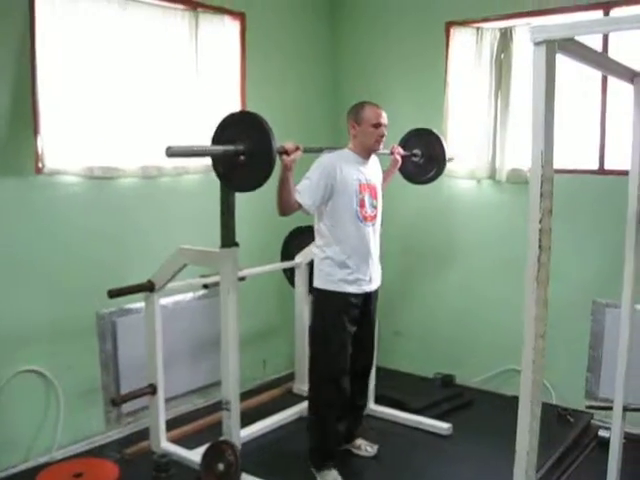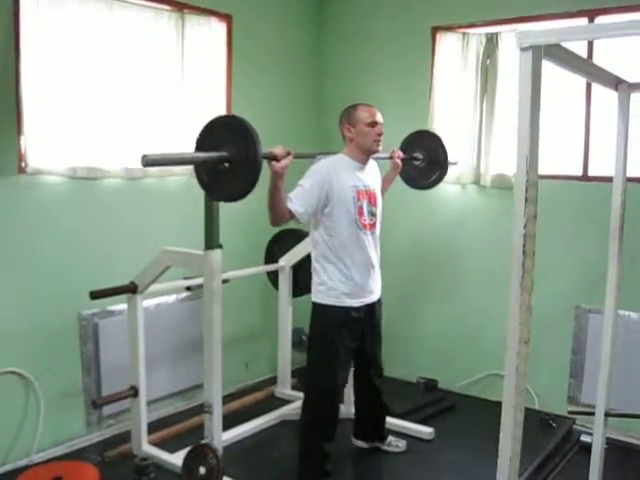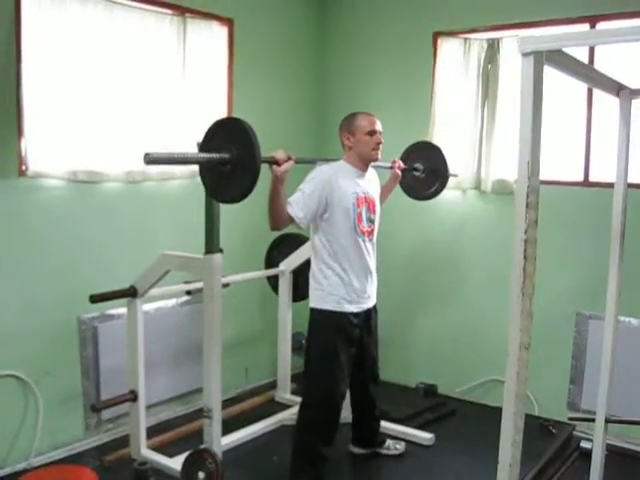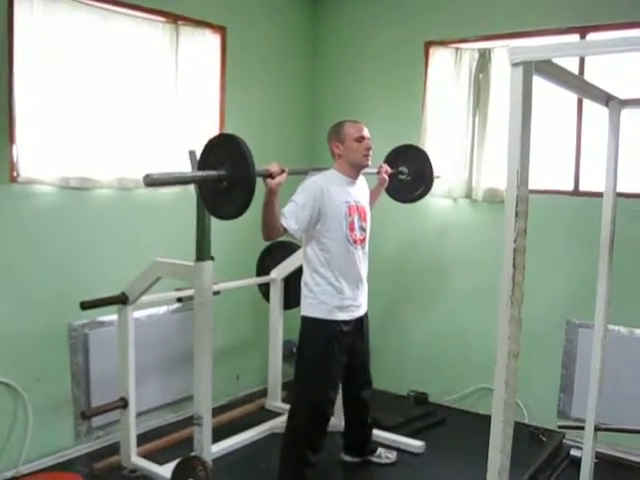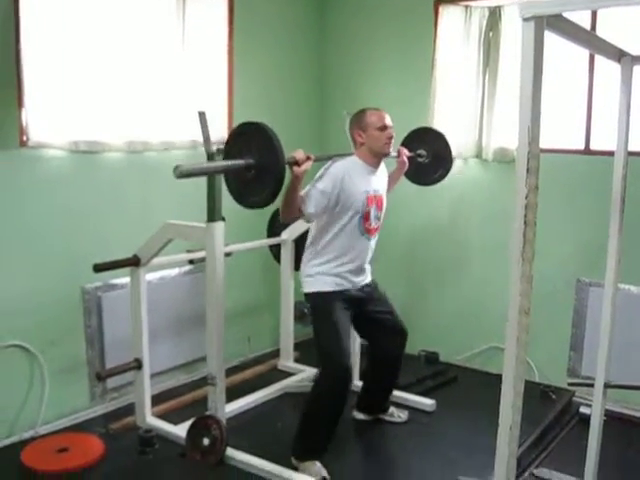
dt=1s
person 1, frame 1
left shoulder: (373, 164)
right shoulder: (331, 165)
right elbow: (287, 208)
left wrist: (394, 167)
right wrist: (286, 169)
left hip: (368, 283)
right hip: (335, 286)
left knee: (360, 368)
right knee: (331, 373)
left ankle: (346, 434)
person 1, frame 2
left shoulder: (371, 169)
right shoulder: (326, 172)
right elbow: (280, 217)
left wrist: (394, 170)
right wrist: (277, 176)
left hip: (370, 293)
right hip: (336, 299)
left knee: (371, 373)
right knee: (325, 387)
left ankle: (370, 432)
person 1, frame 3
left shoulder: (371, 177)
right shoulder: (326, 178)
right elbow: (279, 221)
left wrist: (394, 180)
right wrist: (277, 179)
left hip: (366, 300)
right hip: (333, 305)
left knee: (366, 378)
right knee: (325, 392)
left ankle: (367, 438)
person 1, frame 4
left shoulder: (360, 185)
right shoulder: (318, 187)
right elbow: (272, 232)
left wrist: (380, 185)
right wrist: (271, 191)
left hip: (357, 308)
right hip: (325, 314)
left knee: (359, 387)
right knee: (314, 401)
left ankle: (358, 445)
person 1, frame 5
left shoulder: (379, 171)
right shoulder: (339, 173)
right elbow: (289, 216)
left wrist: (400, 170)
right wrist: (296, 178)
left hip: (360, 280)
right hip: (327, 284)
left knee: (393, 338)
right knee: (338, 368)
left ankle: (372, 404)
